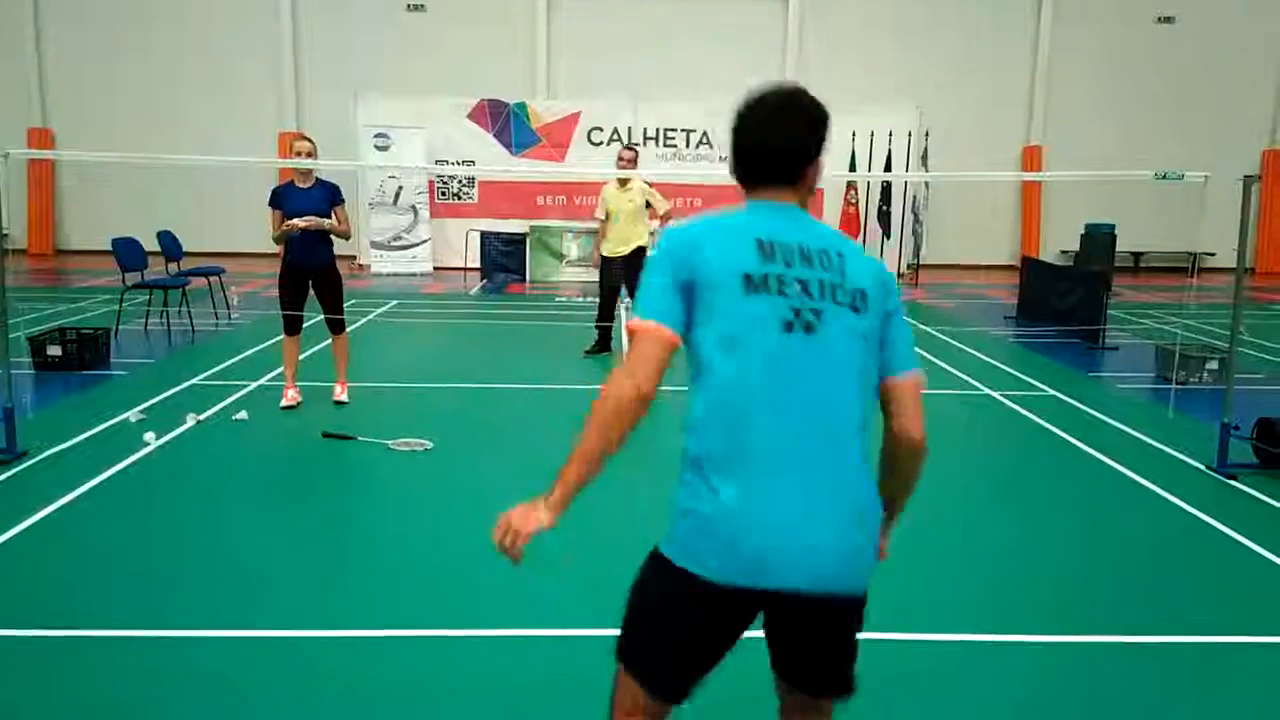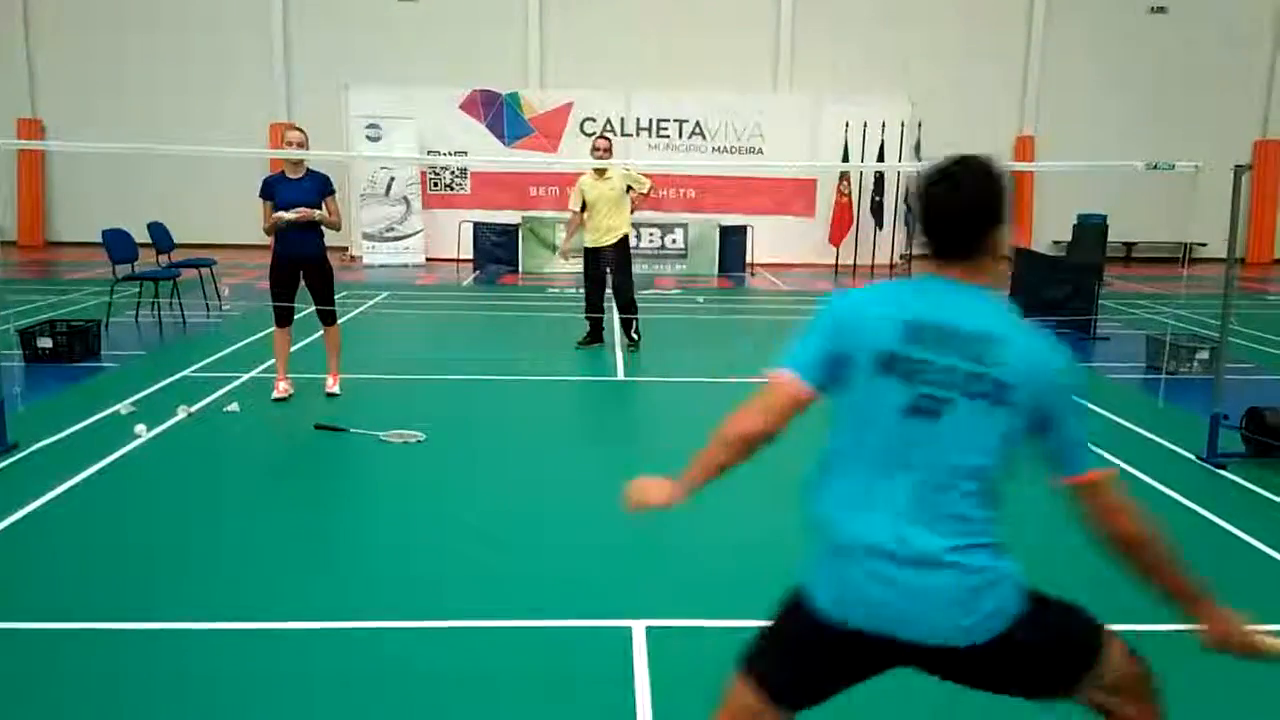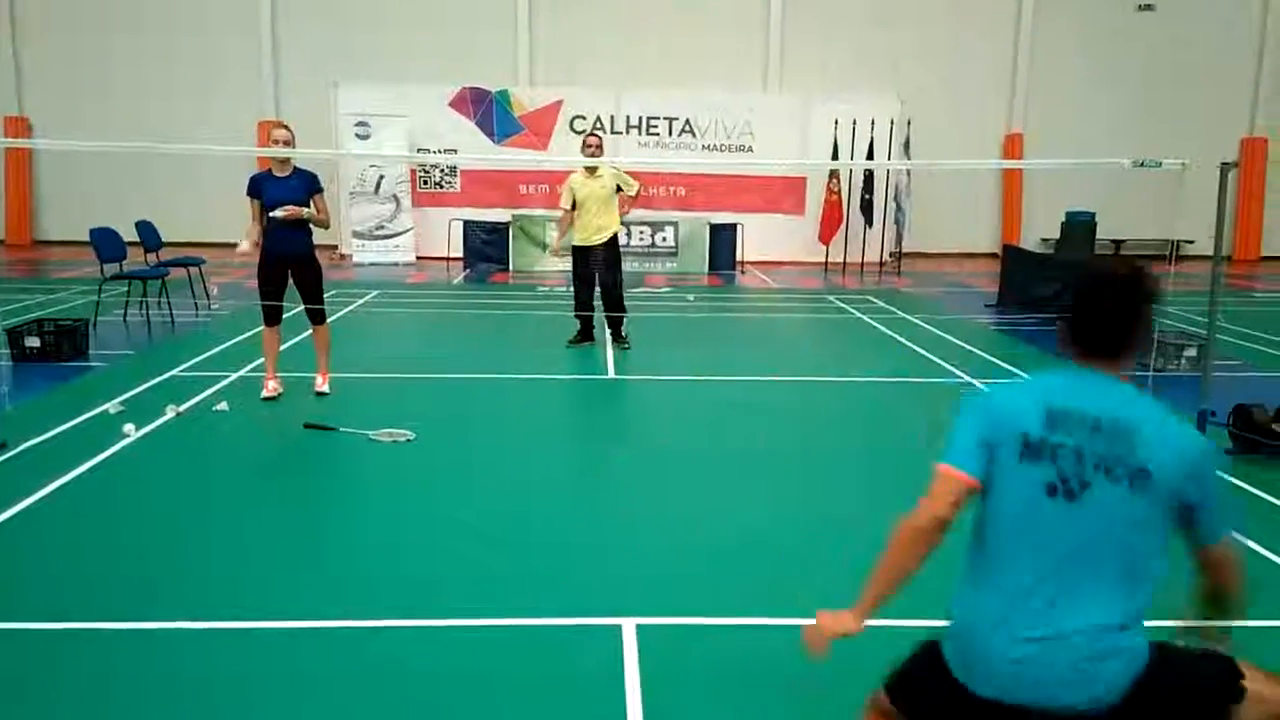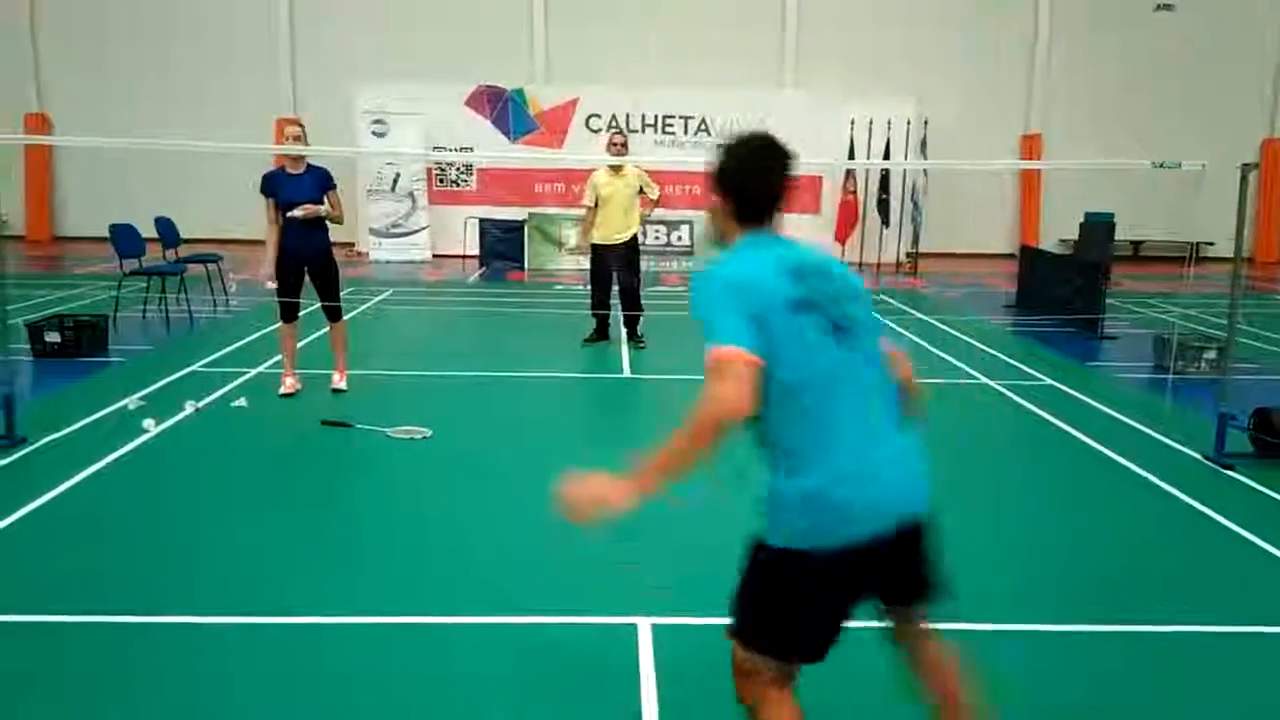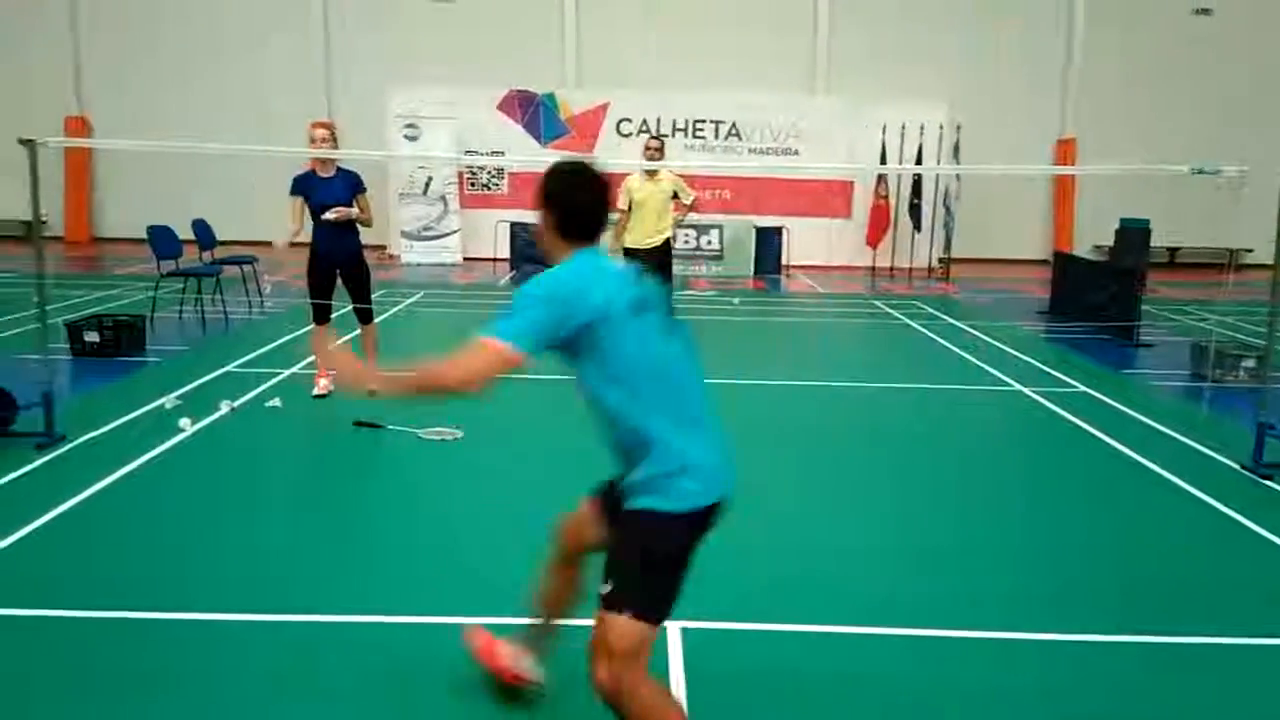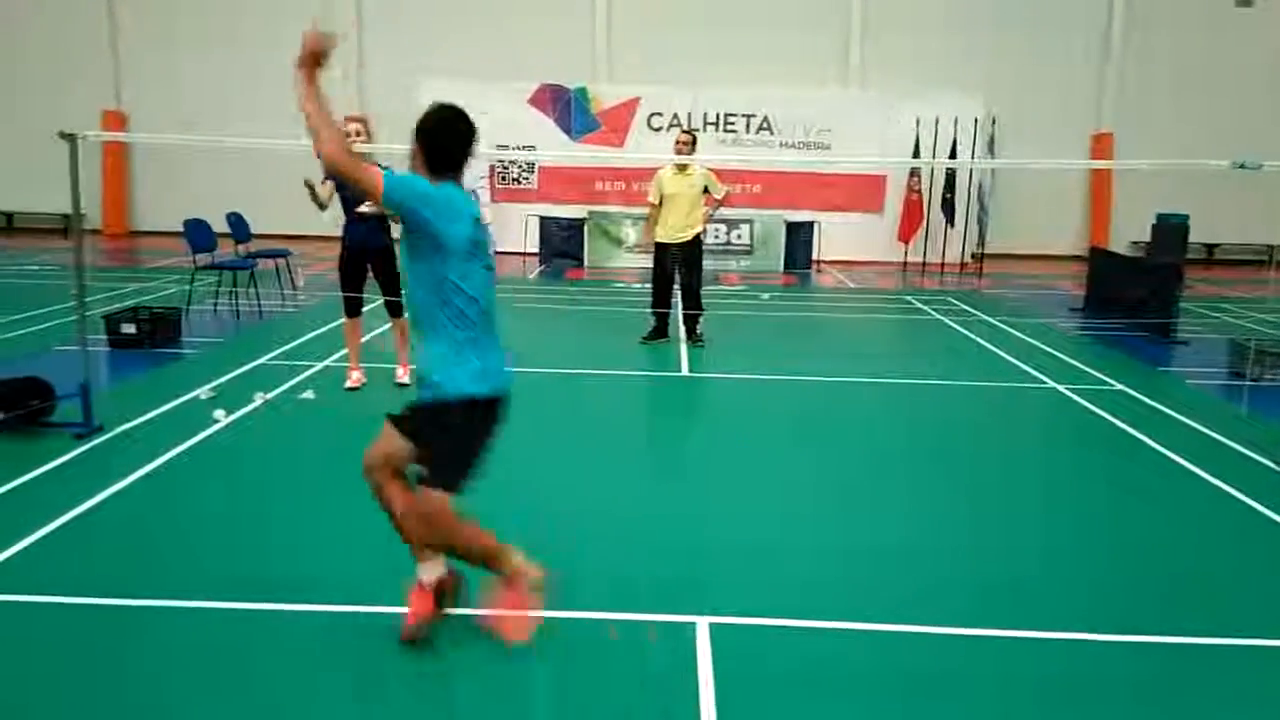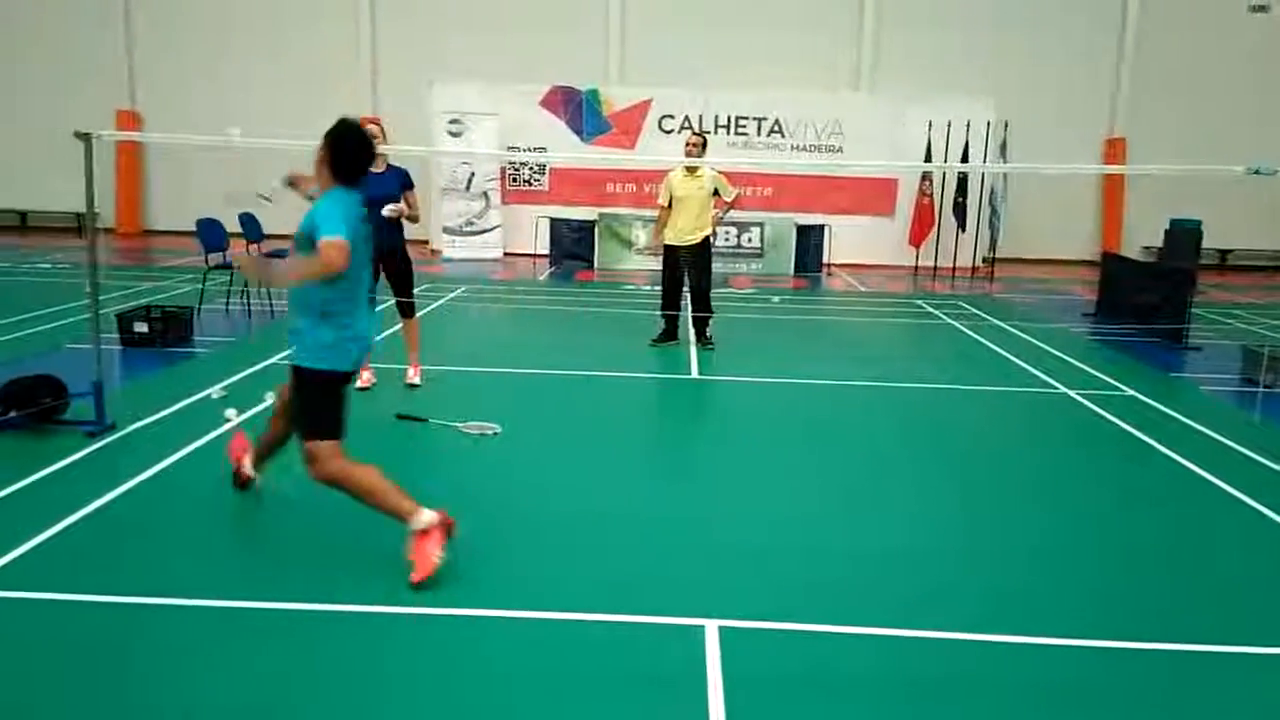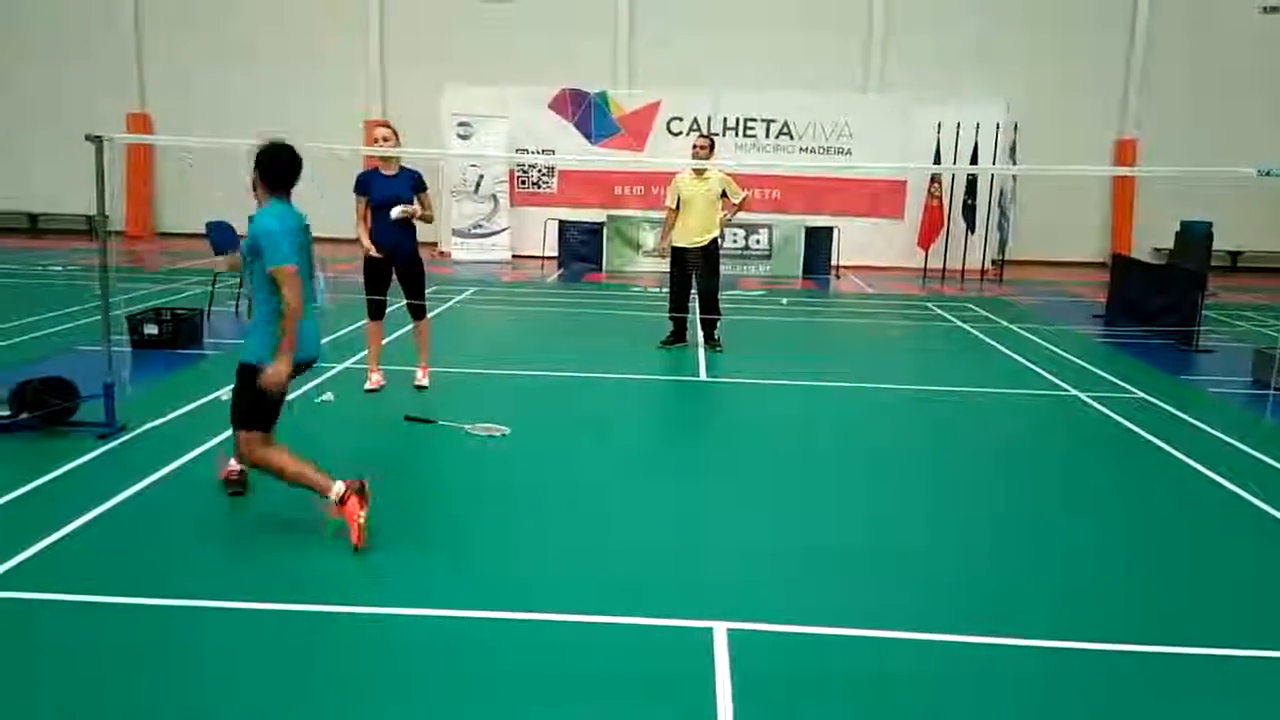
dt=0.3s
person 1, frame 1
left shoulder: (689, 246)
right shoulder: (869, 273)
left elbow: (635, 386)
right elbow: (910, 432)
left wrist: (551, 503)
right wrist: (881, 520)
left hip: (719, 542)
right hip: (838, 550)
person 1, frame 2
left shoulder: (855, 310)
right shoulder: (1042, 360)
left elbow: (756, 423)
right elbow: (1110, 517)
left wrist: (678, 487)
right wrist: (1204, 611)
left hip: (844, 596)
right hip: (970, 605)
person 1, frame 3
left shoulder: (997, 405)
right shoulder: (1182, 446)
left elbow: (933, 516)
right elbow: (1221, 570)
left wrist: (857, 611)
right wrist: (1211, 618)
left hip: (985, 660)
right hip: (1103, 673)
person 1, frame 4
left shoulder: (722, 280)
right shoulder: (832, 273)
left elbow: (732, 403)
right elbow: (903, 381)
left wrist: (634, 487)
left hip: (817, 516)
right hip: (901, 493)
right knee: (911, 633)
person 1, frame 5
left shoulder: (554, 290)
right shoulder: (631, 281)
left elbow: (470, 373)
left wrist: (372, 378)
left hip: (674, 483)
right hip: (688, 465)
left knee: (616, 667)
right knee: (571, 536)
right ankle: (527, 655)
person 1, frame 6
left shoulder: (428, 200)
right shoulder: (458, 205)
left elbow: (337, 159)
left wrist: (308, 74)
left hip: (465, 387)
right hip: (449, 383)
left knee: (430, 510)
right knee: (380, 463)
left ankle: (518, 574)
right ankle: (435, 579)
person 1, frame 7
left shoulder: (332, 210)
right shoulder: (349, 199)
left elbow: (335, 261)
left wrist: (272, 271)
right wrist: (309, 186)
left hip: (325, 350)
right hip: (326, 343)
left knee: (326, 461)
right knee: (287, 402)
left ankle: (424, 521)
right ankle: (252, 463)
person 1, frame 8
left shoulder: (267, 223)
right shoulder: (291, 218)
left elbow: (292, 290)
left wrist: (284, 357)
left hip: (278, 348)
right hip: (303, 344)
left knee: (254, 445)
right knee: (251, 417)
left ankle: (340, 493)
right ankle: (241, 469)
person 2, frame 1
left shoulder: (330, 190)
right shoulder: (280, 193)
left elbow: (346, 232)
right elbow: (276, 237)
left wrist: (324, 224)
right wrist: (286, 230)
left hip: (324, 267)
right hip: (293, 268)
left knee: (336, 325)
right knee: (291, 328)
left ankle: (341, 383)
right ankle: (290, 387)
person 2, frame 2
left shoulder: (321, 180)
right shoulder: (271, 183)
left elbow: (337, 224)
right elbow: (268, 229)
left wrist: (315, 215)
right wrist: (275, 222)
left hip: (315, 258)
right hip: (283, 260)
left knee: (328, 317)
right knee: (282, 320)
left ankle: (333, 376)
right ankle: (282, 380)
person 2, frame 3
left shoulder: (308, 178)
right shoulder: (258, 181)
left elbow: (325, 221)
right elbow: (257, 225)
left wrist: (303, 213)
right wrist: (250, 241)
left hip: (303, 256)
right hip: (271, 258)
left knee: (317, 316)
right knee: (271, 319)
left ankle: (322, 374)
right ankle: (271, 378)
person 2, frame 4
left shoulder: (321, 175)
right shoulder: (271, 179)
left elbow: (339, 217)
right elbow: (273, 224)
left wrist: (320, 210)
right wrist: (269, 262)
left hip: (320, 253)
right hip: (288, 255)
left knee: (333, 312)
right knee: (288, 315)
left ankle: (340, 371)
right ankle: (289, 375)
person 2, frame 5
left shoulder: (351, 178)
right shoulder: (302, 181)
left elbow: (368, 220)
right elbow: (297, 220)
left wrist: (351, 214)
right wrist: (290, 236)
left hip: (351, 255)
right hip: (321, 257)
left knee: (364, 314)
right knee: (320, 317)
right ankle: (322, 376)
person 2, frame 6
right shoulder: (337, 172)
right elbow: (323, 202)
left wrist: (382, 207)
right wrist: (311, 189)
left hip: (381, 247)
right hip: (352, 249)
left knee: (395, 307)
right knee: (352, 310)
left ankle: (403, 365)
right ankle: (354, 369)
person 2, frame 7
left shoulder: (400, 175)
left elbow: (416, 216)
left wrist: (404, 211)
left hip: (394, 250)
left knee: (407, 309)
left ankle: (414, 366)
right ankle: (364, 370)
person 2, frame 8
left shoulder: (413, 177)
right shoulder: (365, 179)
left elbow: (430, 216)
right elbow: (361, 220)
left wrist: (416, 212)
right wrist: (365, 242)
left hip: (407, 252)
right hip: (377, 254)
left knee: (417, 311)
right knee: (375, 312)
left ankle: (422, 368)
right ankle: (374, 371)
person 3, frame 1
left shoulder: (642, 188)
right shoulder: (607, 190)
left elbow: (665, 211)
right elbow: (603, 223)
right wrist: (596, 250)
left hip: (634, 253)
right hip: (609, 253)
right knee: (606, 301)
right ankle: (603, 342)
person 3, frame 2
left shoulder: (623, 175)
right shoulder: (583, 182)
left elbow: (647, 185)
right elbow: (576, 214)
left wrist: (636, 202)
right wrist: (566, 240)
left hip: (618, 242)
right hip: (592, 244)
left knee: (623, 290)
right knee: (592, 292)
left ankle: (632, 333)
right ankle: (594, 333)
person 3, frame 3
left shoulder: (613, 175)
right shoulder: (573, 179)
left elbow: (635, 187)
right elbow: (567, 213)
left wrist: (626, 208)
right wrist: (558, 238)
left hip: (607, 241)
right hip: (581, 243)
left knee: (612, 289)
right knee: (582, 291)
left ankle: (618, 332)
right ankle: (585, 332)
person 3, frame 4
left shoulder: (638, 175)
right shoulder: (596, 178)
left elbow: (655, 193)
right elbow: (591, 210)
left wrist: (645, 211)
right wrist: (584, 236)
left hip: (627, 240)
right hip: (602, 242)
left knee: (630, 288)
right knee: (599, 289)
left ankle: (633, 331)
right ankle: (600, 329)
person 3, frame 5
left shoulder: (671, 180)
right shoulder: (630, 181)
left elbow: (690, 199)
right elbow: (623, 215)
left wrist: (679, 216)
right wrist: (617, 241)
left hip: (660, 246)
right hip: (634, 246)
person 3, frame 6
left shoulder: (703, 174)
right shoulder: (662, 175)
left elbow: (721, 193)
right elbow: (655, 208)
left wrist: (710, 211)
right wrist: (648, 234)
left hip: (690, 240)
right hip: (664, 240)
left knee: (691, 288)
right knee: (661, 287)
left ankle: (693, 330)
right ankle: (660, 329)
person 3, frame 7
left shoulder: (713, 177)
right shoulder: (672, 177)
left elbow: (732, 196)
right elbow: (664, 210)
left wrist: (719, 214)
right wrist: (656, 236)
left hip: (700, 242)
right hip: (673, 242)
left knee: (700, 290)
right knee: (670, 290)
left ankle: (703, 333)
right ankle: (670, 331)
person 3, frame 8
left shoulder: (720, 179)
right shoulder: (679, 179)
left elbow: (740, 198)
right elbow: (672, 211)
left wrist: (727, 216)
right wrist: (664, 238)
left hip: (708, 244)
right hip: (681, 244)
left knee: (709, 293)
right knee: (678, 292)
left ankle: (711, 335)
right ankle: (678, 333)
